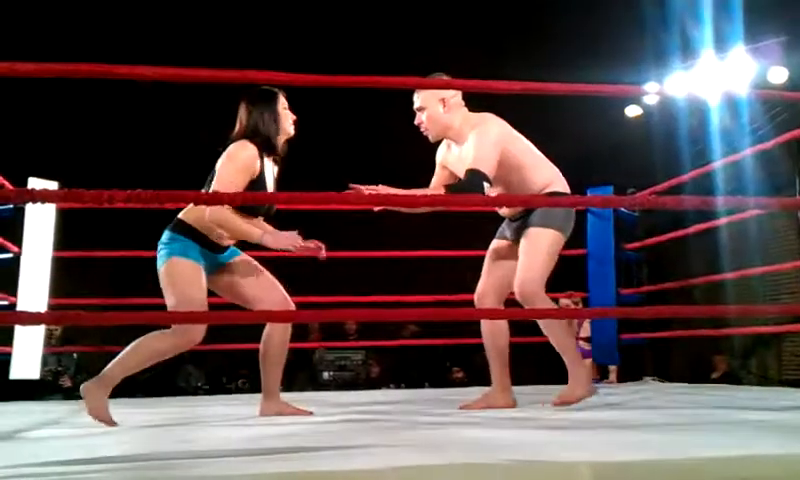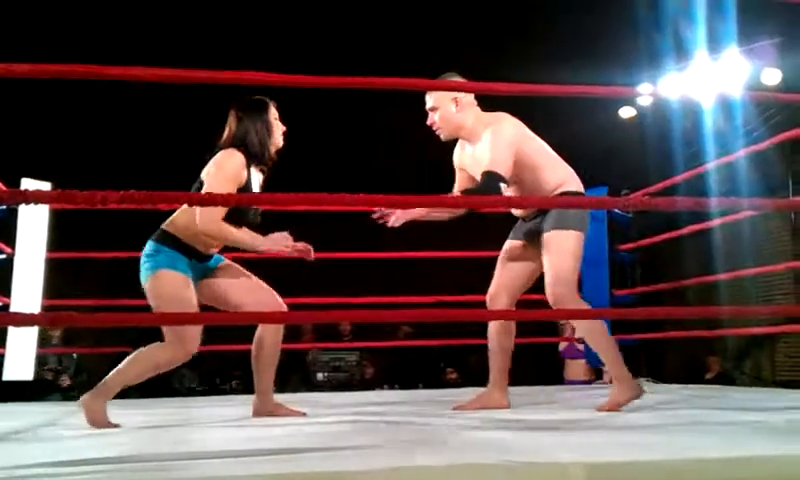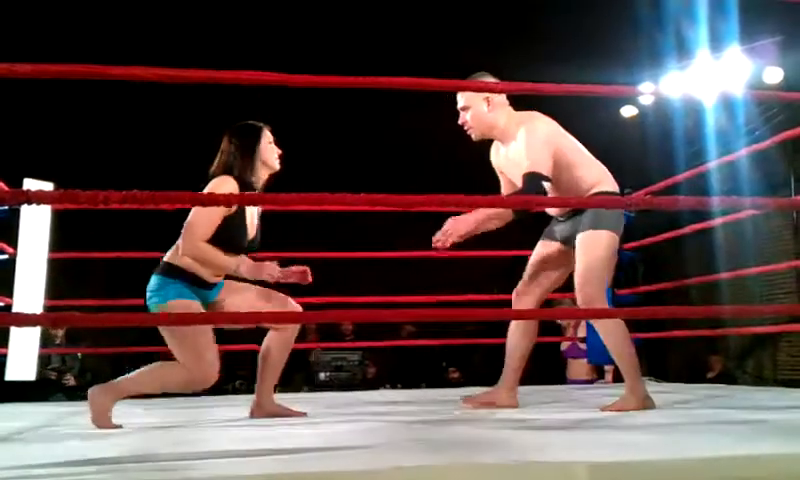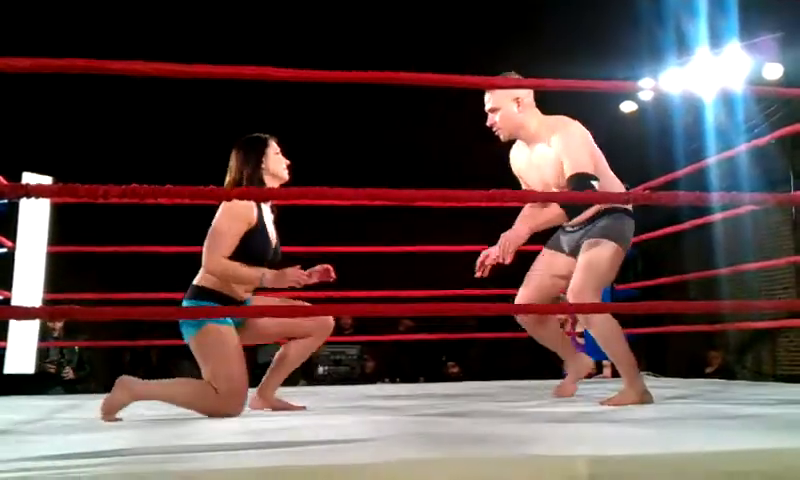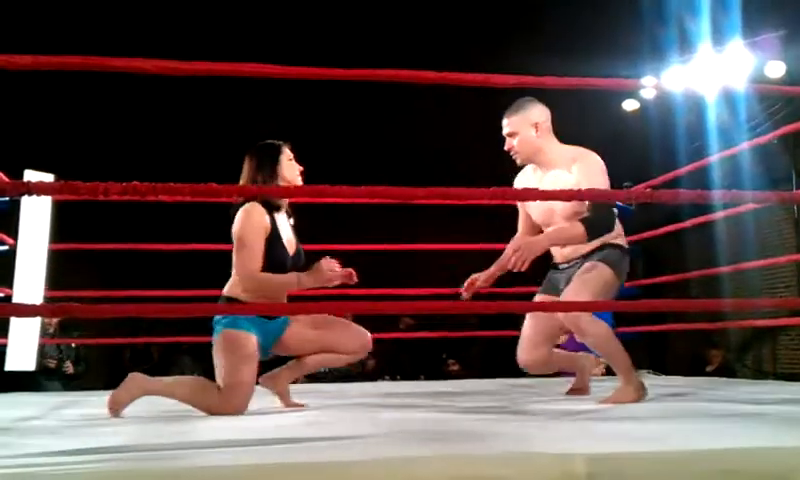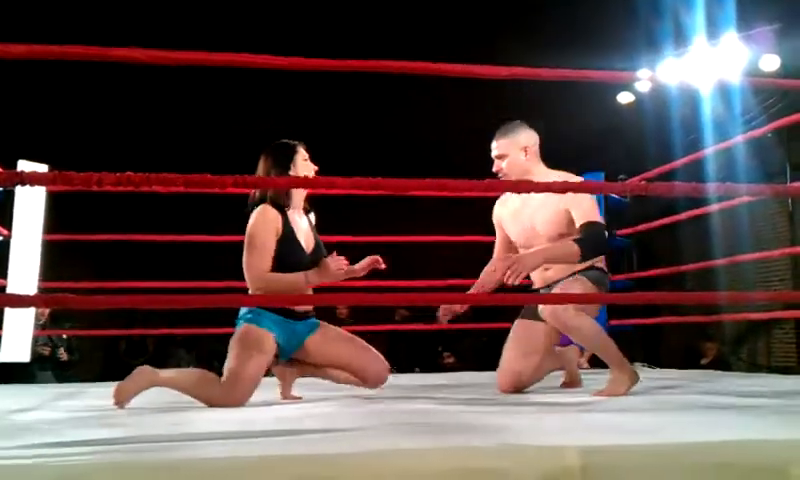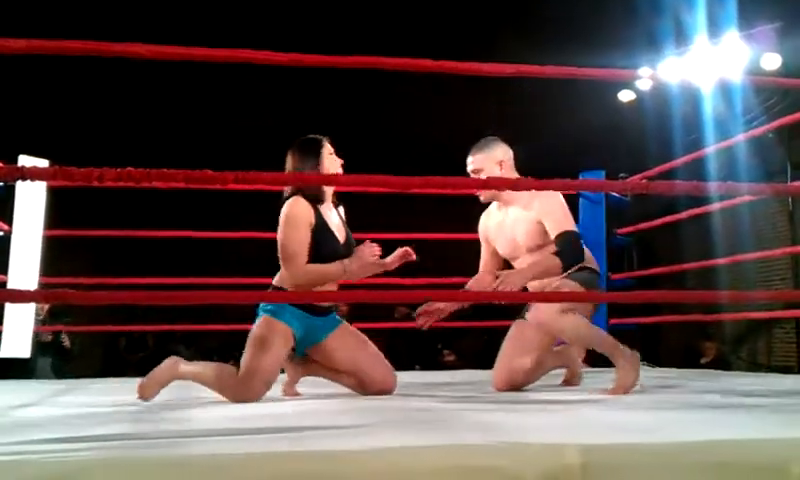
dt=0.2s
person 1, frame 1
left shoulder: (486, 130)
right shoulder: (446, 151)
left elbow: (472, 190)
right elbow: (431, 197)
left wrist: (399, 195)
right wrist: (387, 195)
left hip: (548, 205)
right hip: (515, 216)
left knee: (527, 289)
right knee: (486, 298)
left ankle: (579, 374)
right ankle: (501, 391)
person 1, frame 2
left shoulder: (500, 129)
right shoulder: (463, 152)
left elbow: (490, 192)
right elbow: (460, 204)
left wrist: (423, 206)
right wrist: (416, 212)
left hip: (564, 204)
right hip: (530, 218)
left knee: (560, 295)
right knee: (497, 299)
left ankle: (624, 381)
right ankle: (495, 392)
person 1, frame 3
left shoulder: (533, 129)
right shoulder: (497, 152)
left elbow: (535, 193)
right elbow: (512, 204)
left wrist: (471, 220)
right wrist: (467, 226)
left hip: (599, 206)
right hip: (561, 218)
left knee: (587, 296)
right knee: (524, 298)
left ankle: (637, 392)
right ankle: (507, 390)
person 1, frame 4
left shoulder: (565, 133)
right shoulder: (518, 155)
left elbow: (584, 194)
right elbow: (535, 206)
left wrist: (526, 229)
right wrist: (502, 247)
left hip: (609, 220)
right hip: (569, 232)
left knee: (579, 301)
right knee: (525, 308)
left ankle: (636, 386)
right ankle: (575, 364)
person 1, frame 5
left shoulder: (584, 162)
right shoulder: (522, 181)
left elbow: (603, 221)
right elbow: (525, 237)
left wrist: (544, 240)
right wrist: (490, 273)
left hip: (604, 257)
right hip: (561, 268)
left knee: (570, 311)
right knee: (528, 359)
left ankle: (631, 381)
right ankle: (580, 363)
person 1, frame 6
left shoulder: (570, 188)
right shoulder: (503, 207)
left elbow: (596, 242)
right elbow: (500, 264)
left wrist: (540, 256)
left hip: (586, 279)
right hip: (542, 292)
left knee: (555, 307)
right knee: (508, 382)
left ankle: (622, 370)
right ankle: (565, 359)
person 1, frame 7
left shoulder: (543, 199)
right shoulder: (487, 221)
left elbow: (571, 252)
right elbow: (486, 279)
left wrist: (522, 275)
right wrist: (447, 305)
left knee: (542, 316)
right knee: (503, 381)
left ankle: (620, 354)
right ankle: (566, 355)
person 2, frame 1
left shoulder: (270, 163)
right shoulder: (245, 152)
right elbow: (216, 212)
left wrist: (293, 243)
right wrist: (266, 239)
left hip: (219, 252)
right hip: (183, 244)
left knee: (282, 307)
right knee: (190, 330)
left ankle: (271, 400)
right ankle: (99, 386)
person 2, frame 2
left shoulder: (257, 172)
right shoulder: (233, 159)
right elbow: (205, 223)
left wrist: (282, 249)
right wrist: (261, 242)
left hip: (205, 261)
right hip: (169, 255)
left knee: (276, 310)
right knee: (186, 342)
left ankle: (264, 401)
right ankle: (99, 395)
person 2, frame 3
right shoulder: (226, 186)
right elbow: (188, 244)
left wrist: (279, 274)
right wrist: (244, 268)
left hip: (209, 290)
right hip: (174, 286)
left knee: (292, 313)
right knee: (204, 373)
left ankle: (263, 403)
right ankle: (109, 392)
person 2, frame 4
left shoulder: (265, 210)
right shoulder: (241, 203)
right elbow: (212, 263)
left wrist: (301, 277)
right wrist: (270, 278)
left hip: (241, 309)
right hip: (208, 307)
left knee: (322, 321)
right knee: (229, 402)
left ankle: (265, 392)
right ankle: (132, 389)
person 2, frame 5
left shoulder: (285, 218)
right shoulder: (254, 213)
right elbow: (249, 280)
left wrist: (327, 278)
right wrist: (308, 278)
left hip: (277, 321)
right hip: (240, 319)
left knee: (361, 341)
right knee: (230, 404)
left ankle: (280, 377)
right ankle: (145, 384)
person 2, frame 6
left shoulder: (307, 216)
right shoulder: (267, 215)
right elbow: (257, 280)
left wrist: (355, 270)
right wrist: (315, 276)
left hip: (304, 323)
right hip: (265, 317)
left knee: (378, 372)
right knee: (230, 395)
left ankle: (292, 368)
right ankle: (153, 375)
person 2, frame 7
left shoulder: (336, 210)
right shoulder: (299, 207)
right elbow: (296, 274)
left wrist: (385, 264)
right wrist: (351, 263)
left hip: (323, 318)
right hip: (284, 311)
left knee: (383, 383)
right knee: (245, 389)
left ankle: (299, 366)
right ankle: (180, 368)
